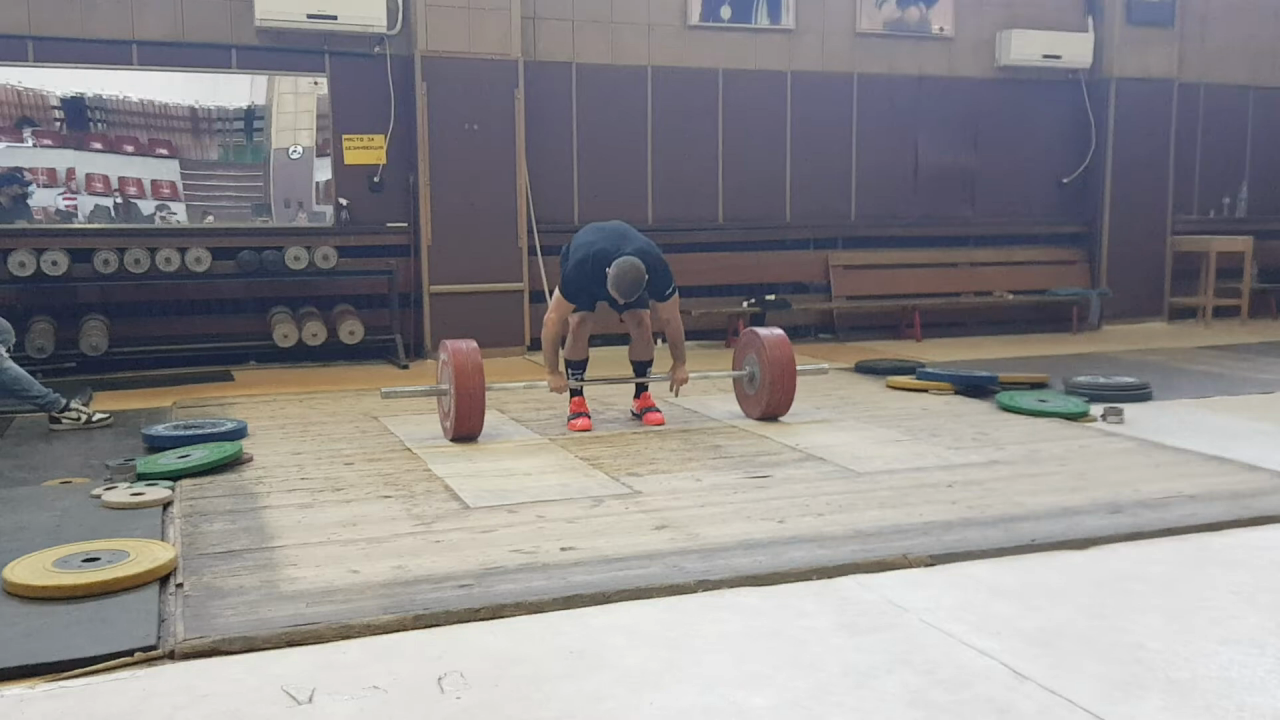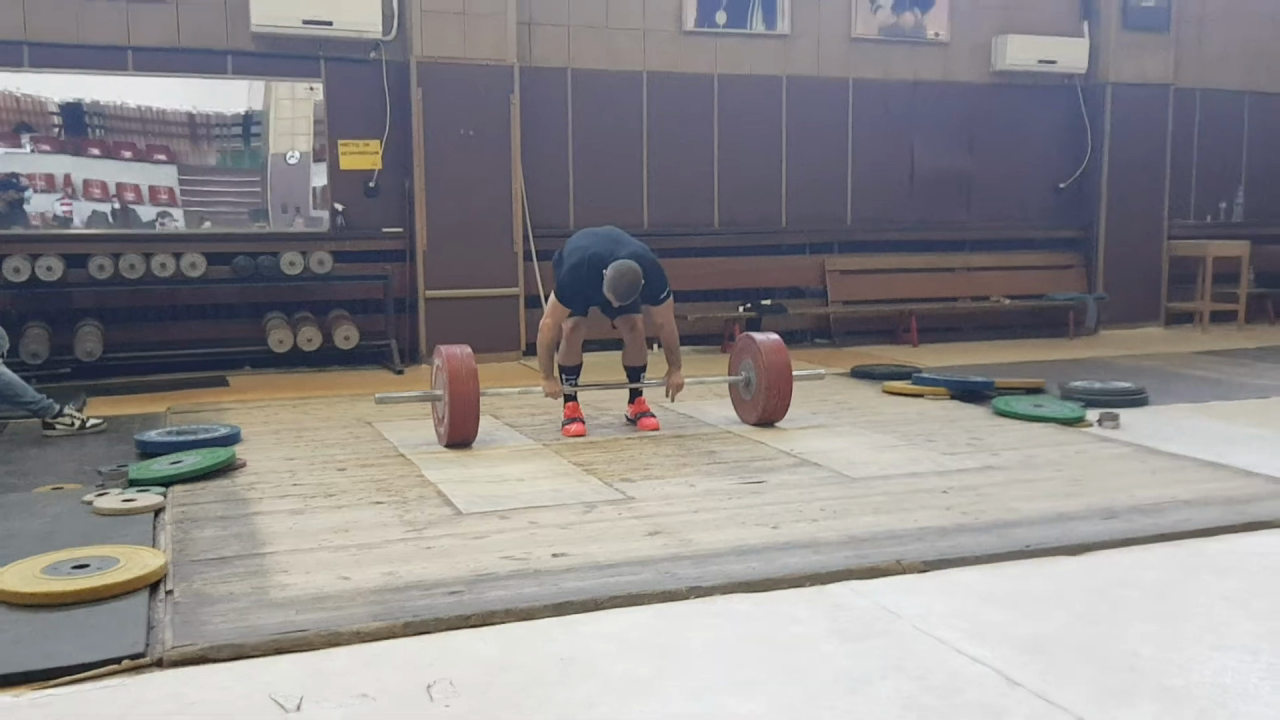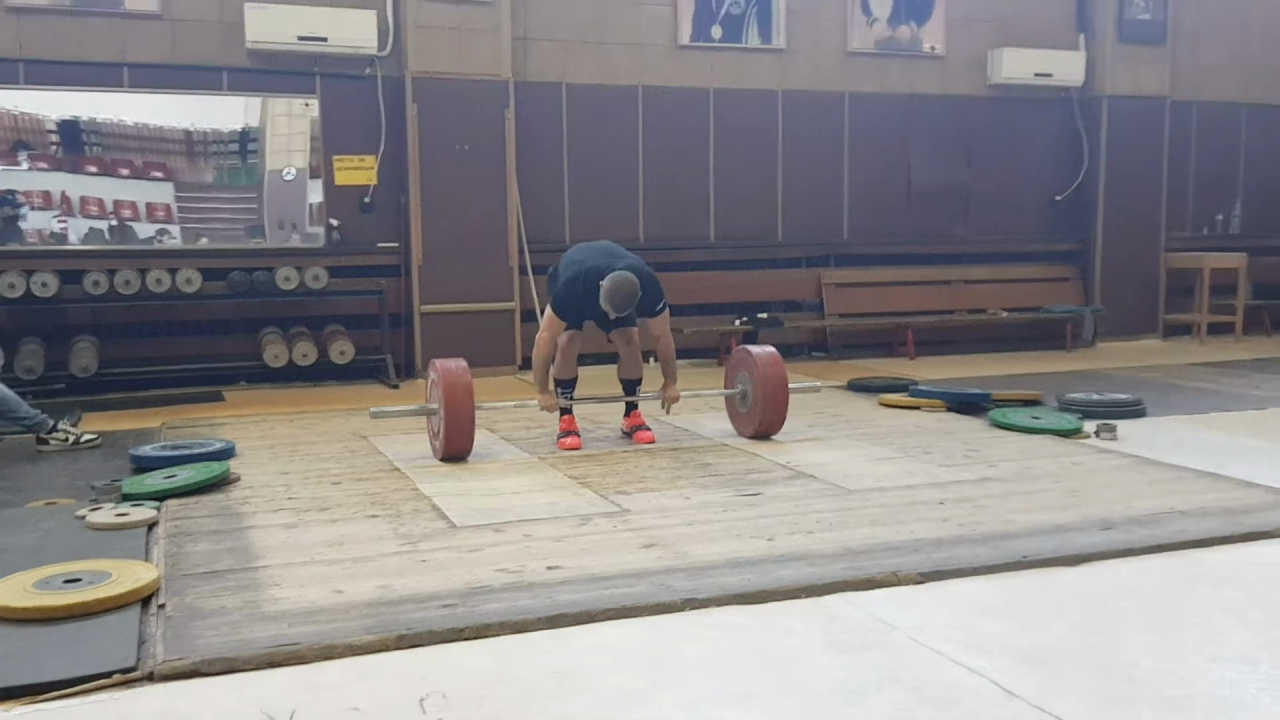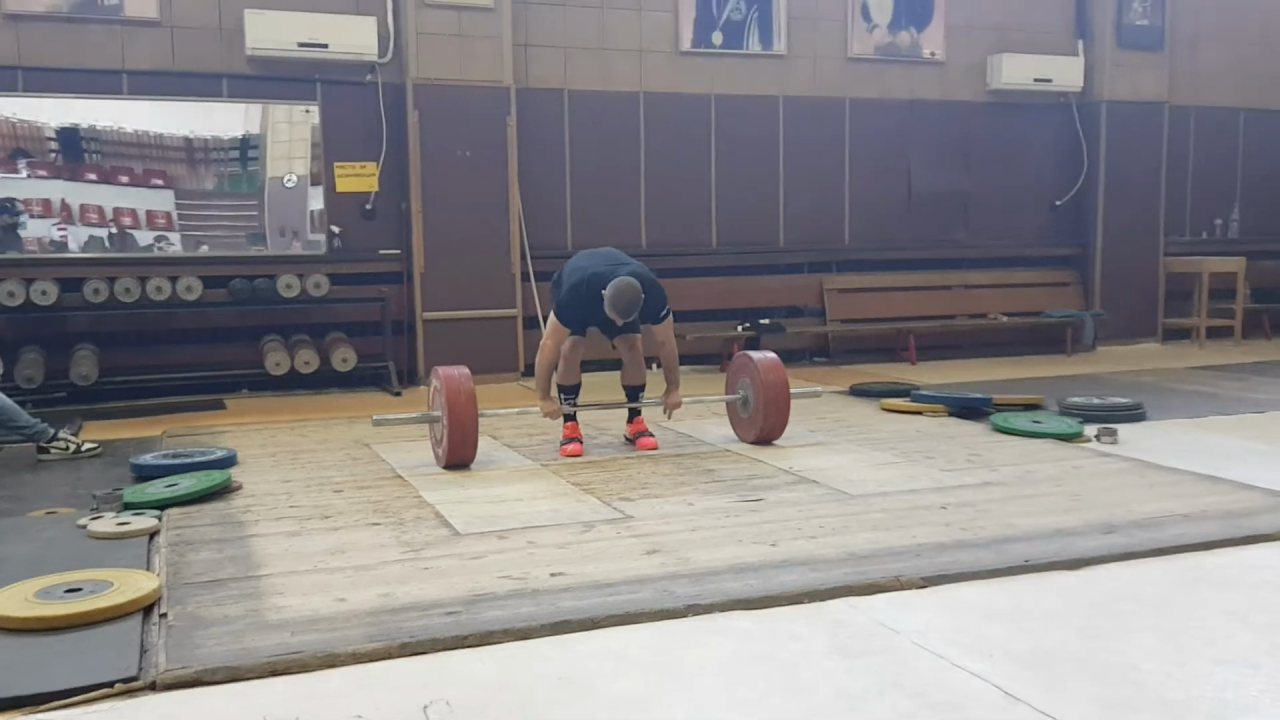
dt=0.2s
person 1, frame 1
left shoulder: (657, 270)
right shoulder: (580, 269)
left elbow: (670, 319)
right elbow: (552, 318)
left wrist: (679, 365)
right wrist: (553, 372)
right hip: (582, 259)
left knee: (642, 324)
right knee: (579, 325)
left ankle: (642, 399)
right ankle: (577, 402)
person 1, frame 2
left shoulder: (652, 274)
right shoulder: (574, 274)
left elbow: (665, 323)
right elbow: (548, 324)
left wrist: (675, 369)
right wrist: (547, 376)
right hip: (573, 264)
left knee: (635, 330)
right knee: (572, 330)
left ankle: (636, 404)
right ankle: (571, 407)
person 1, frame 3
left shoulder: (648, 286)
right shoulder: (571, 286)
left elbow: (661, 335)
right elbow: (545, 337)
left wrist: (670, 383)
right wrist: (542, 391)
left hip: (617, 292)
left knee: (630, 343)
right knee: (567, 344)
left ankle: (632, 416)
right ankle: (566, 421)
person 1, frame 4
left shoulder: (652, 293)
right shoulder: (575, 293)
left elbow: (665, 341)
right elbow: (549, 344)
left wrist: (673, 389)
right wrist: (544, 397)
right hip: (570, 286)
left knee: (633, 349)
right knee: (570, 350)
left ankle: (635, 423)
right ankle: (570, 427)
